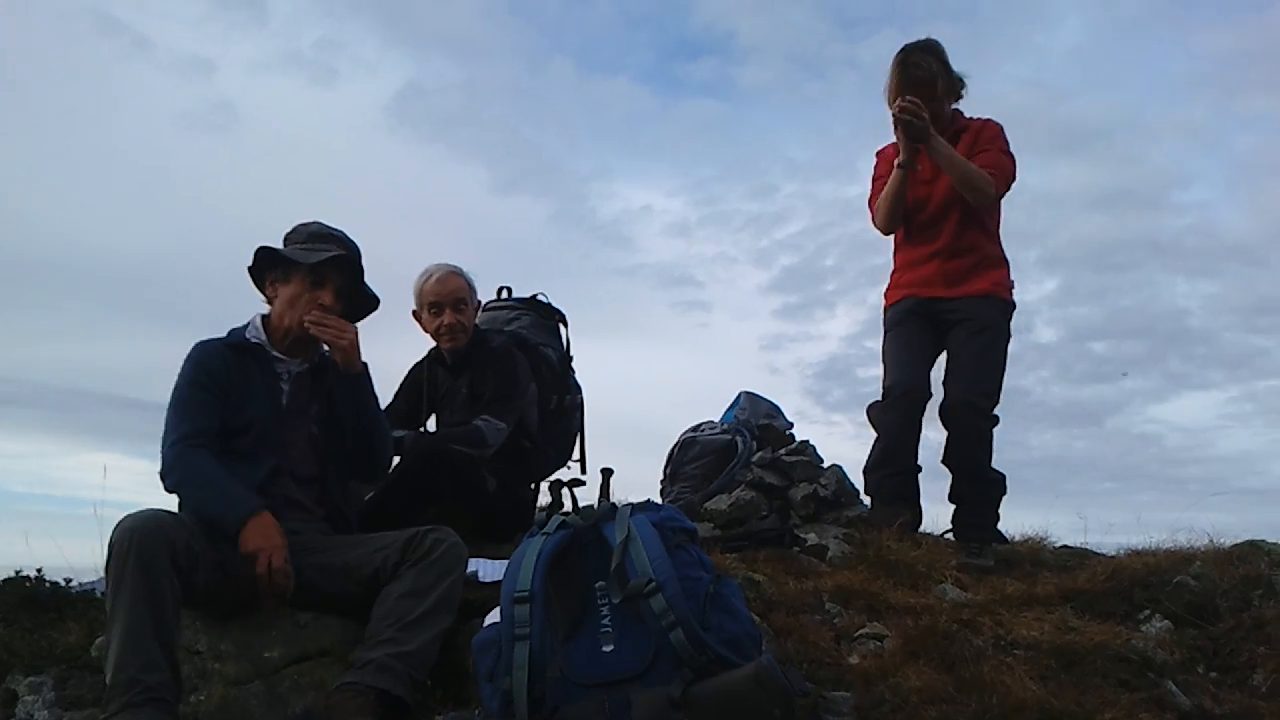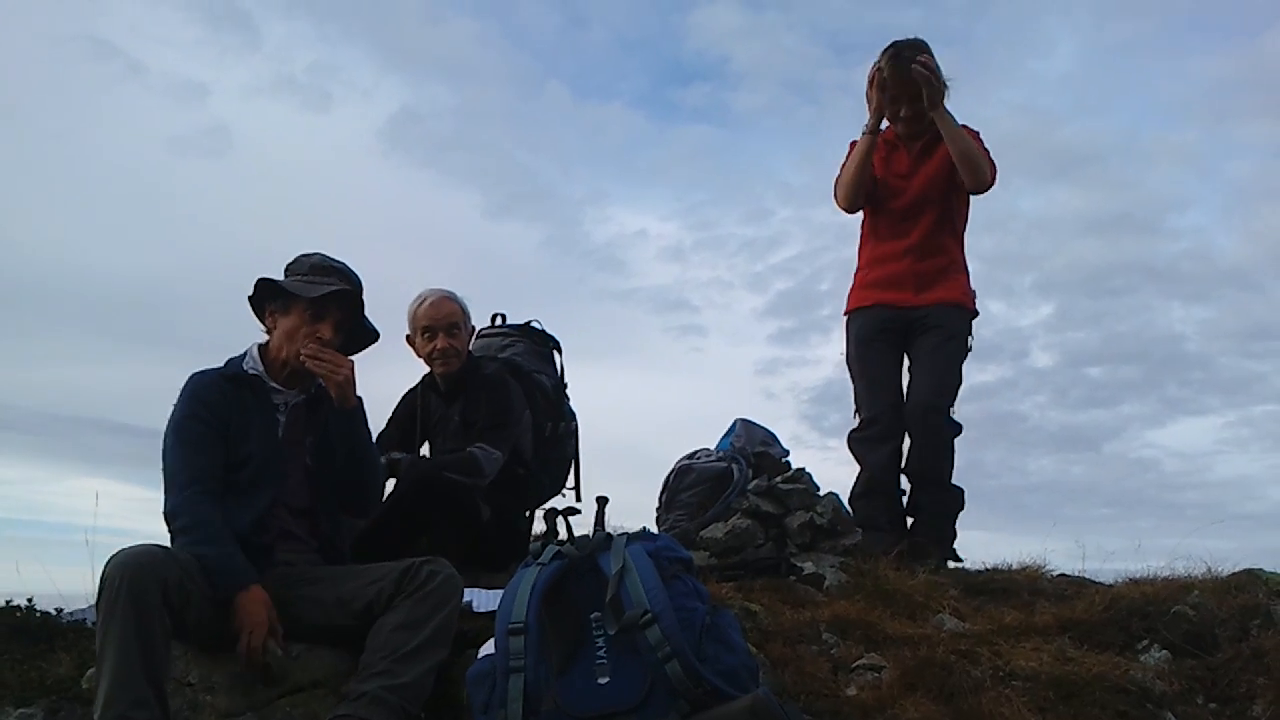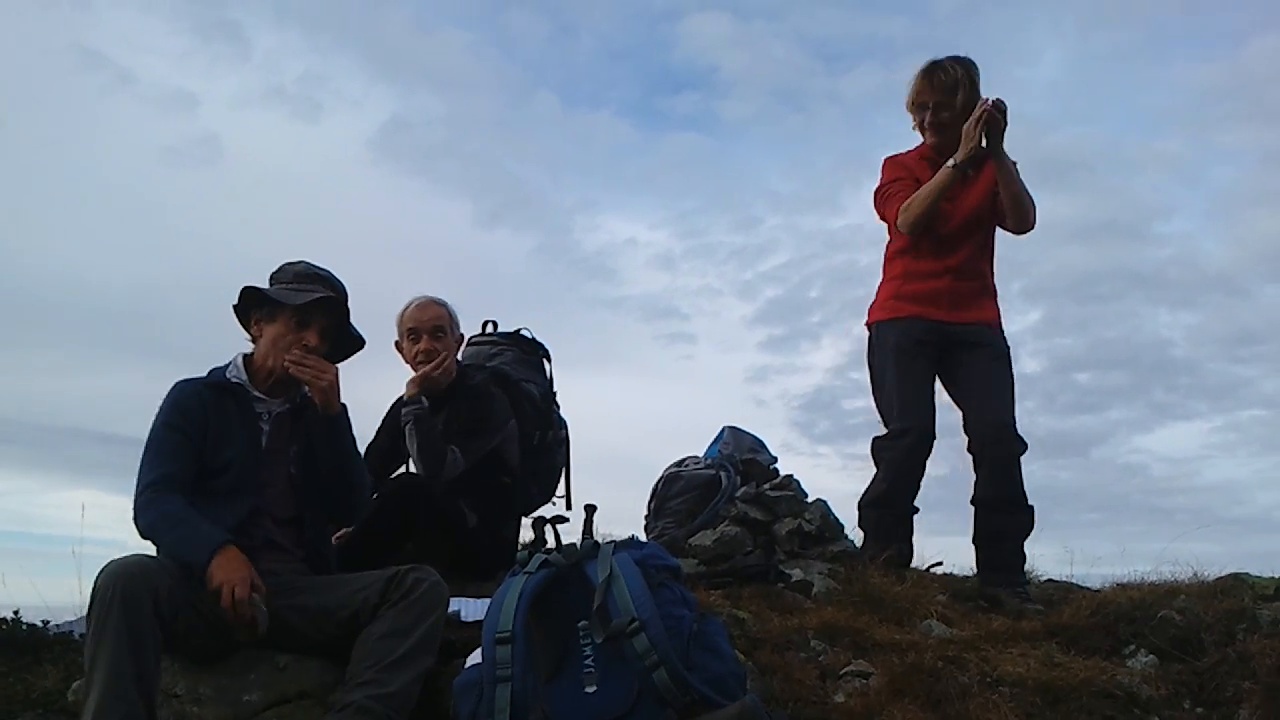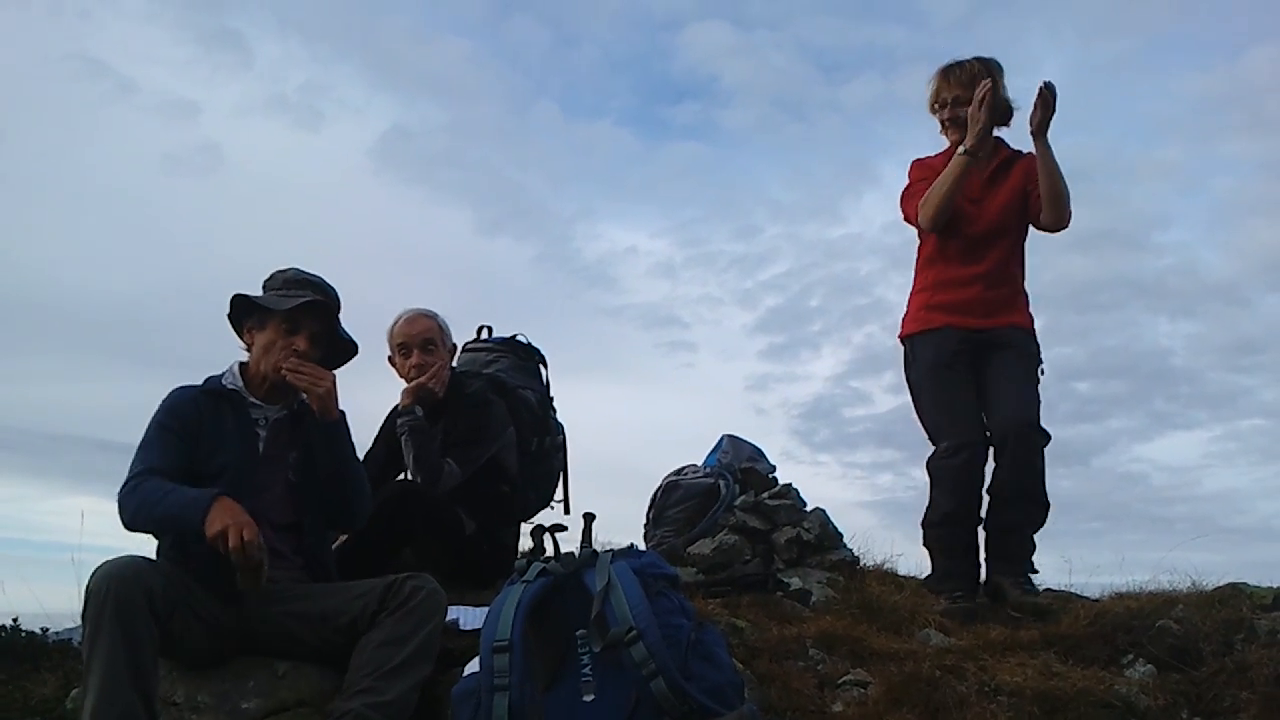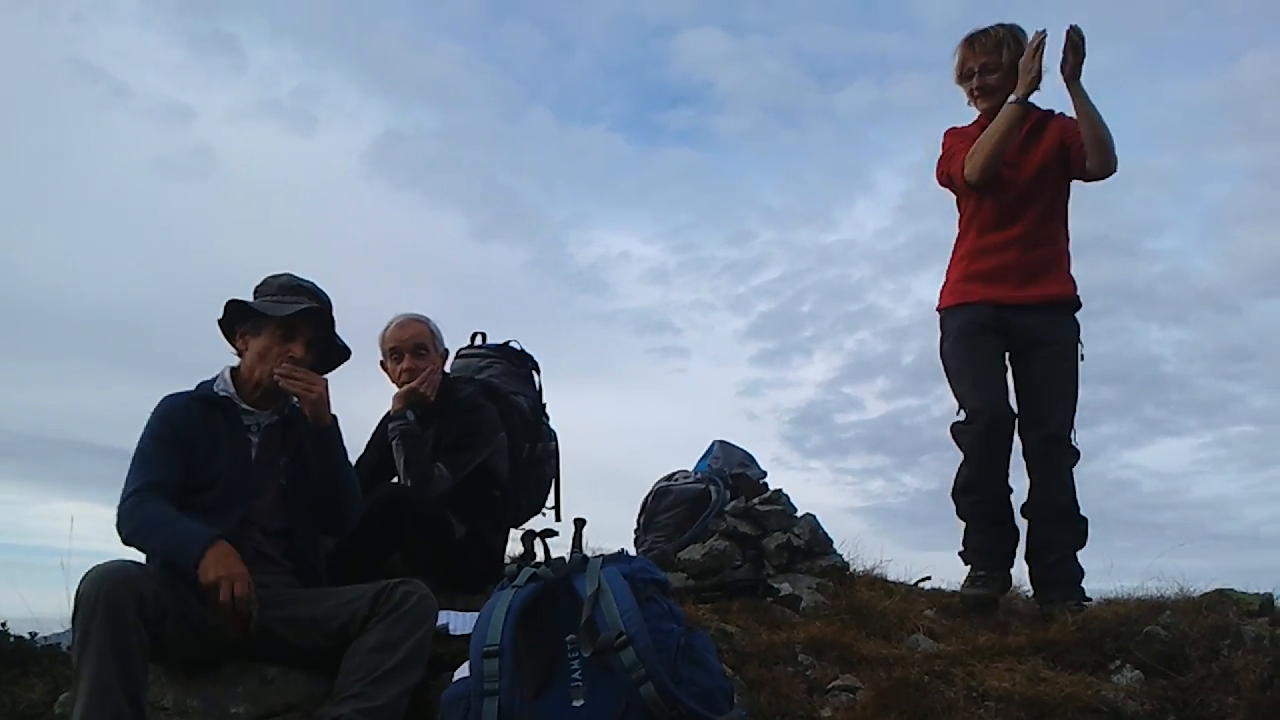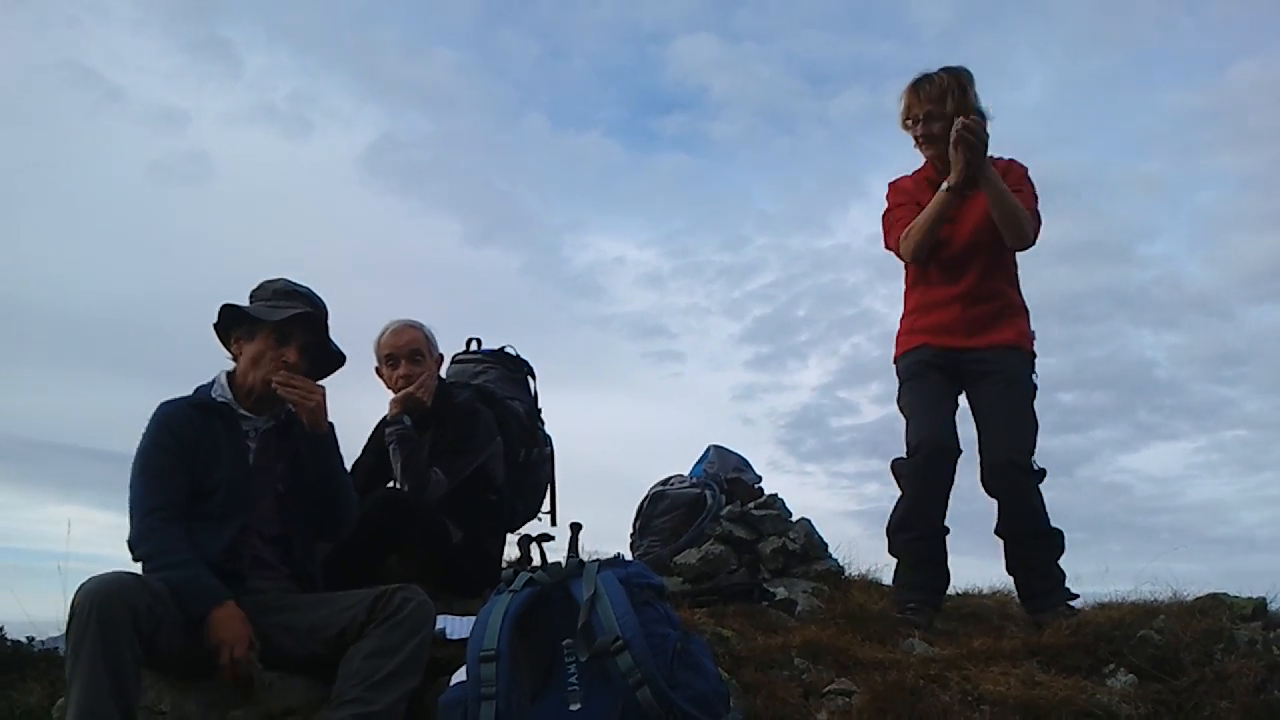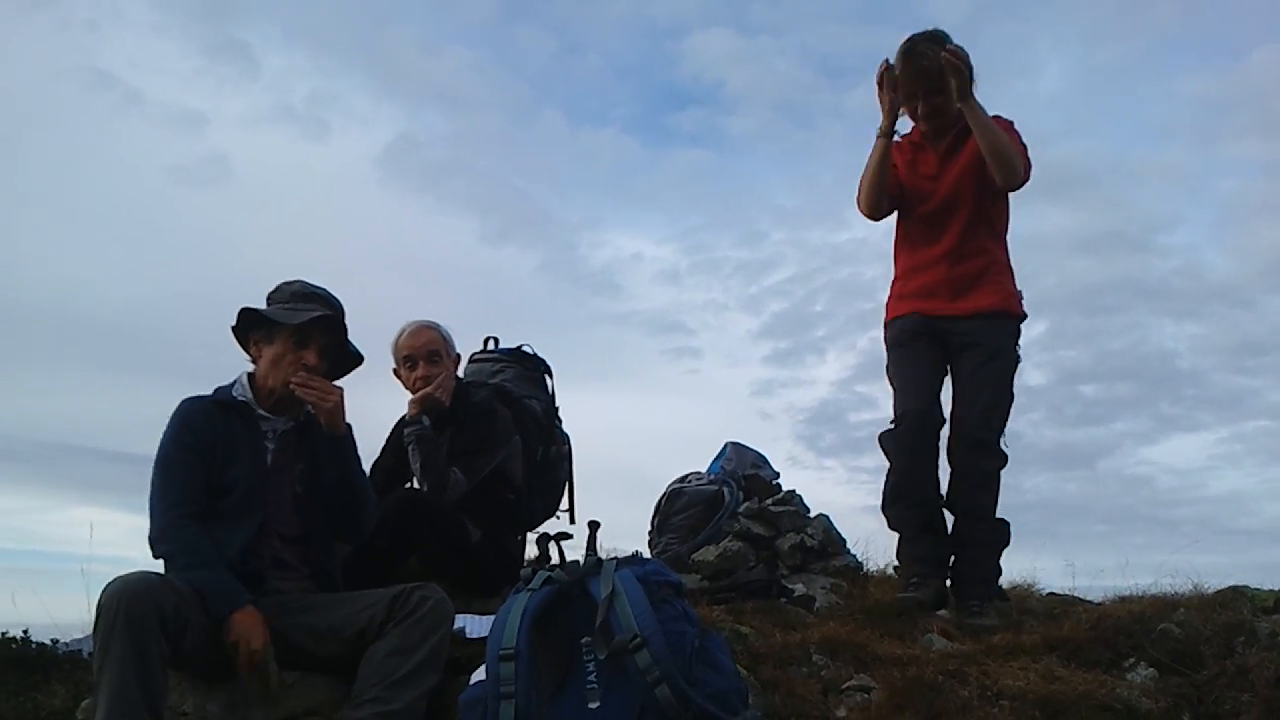
dt=0.5s
person 1, frame 1
left shoulder: (984, 135)
right shoulder: (891, 156)
left elbow: (984, 192)
right elbow: (885, 223)
left wrist: (931, 138)
right wrist: (906, 156)
left hip: (979, 297)
right hip: (911, 299)
left knee: (968, 408)
right knee: (900, 394)
left ankle: (975, 532)
right ankle: (890, 518)
person 1, frame 2
left shoulder: (957, 140)
right shoulder: (867, 150)
left elbow: (980, 180)
right elbow: (847, 200)
left wrist: (937, 112)
right wrist: (873, 124)
left hip: (942, 304)
right hip: (875, 305)
left knee: (929, 411)
right knee: (879, 422)
left ankle: (931, 546)
right ankle: (884, 549)
person 1, frame 3
left shoulder: (994, 170)
right shoulder: (899, 167)
left elbow: (1022, 222)
right elbow: (909, 221)
left wrist: (996, 152)
right wrist: (960, 159)
left hip: (974, 325)
right hip: (903, 320)
left knee: (997, 436)
right knee: (910, 433)
left ankle: (1003, 572)
right ankle: (884, 556)
person 1, frame 4
left shoulder: (1023, 168)
right shoulder: (927, 170)
left elbow: (1056, 219)
right elbow: (930, 219)
left wrist: (1041, 139)
right wrist: (971, 145)
left hip: (1006, 330)
right hip: (936, 330)
left knee: (1020, 430)
right knee: (960, 447)
left ankle: (1010, 567)
right ankle: (954, 581)
person 1, frame 5
left shoulder: (1057, 131)
right shoulder: (960, 140)
left elbow: (1102, 164)
right elbow: (978, 171)
left wrist: (1074, 86)
right wrist: (1022, 94)
left hip: (1047, 305)
right hip: (973, 303)
left knee: (1050, 438)
right knee: (987, 419)
left ankle: (1058, 584)
right ankle: (987, 561)
person 1, frame 6
left shoulder: (1007, 176)
right shoulder: (906, 191)
left elbow: (1023, 235)
right elbow: (909, 248)
left wrist: (981, 166)
right wrist: (951, 181)
left hip: (1000, 345)
right hip: (926, 347)
left knee: (1010, 463)
right knee: (928, 452)
left ankle: (1042, 591)
right ankle: (918, 591)
person 1, frame 7
left shoulder: (992, 134)
right shoulder: (897, 153)
left elbow: (1013, 175)
right elbow: (871, 207)
left wrist: (968, 102)
right wrist: (888, 124)
left hip: (986, 313)
right hip: (914, 314)
left knee: (976, 441)
right knee: (915, 423)
left ankle: (975, 586)
right ankle: (922, 567)
person 2, frame 1
left shoulder: (337, 377)
right shoulder: (214, 359)
left elbow: (372, 467)
right elbow: (182, 458)
left wrist: (352, 371)
right wrist: (249, 518)
left hip: (318, 553)
right hip: (224, 545)
left knee: (440, 547)
right knee: (144, 532)
person 2, frame 2
left shoulder: (332, 407)
right shoulder: (210, 391)
left elbow: (363, 503)
right elbow: (187, 502)
left wrist: (348, 406)
right wrist: (243, 586)
left hip: (311, 585)
right hip: (220, 585)
left knee: (435, 579)
right knee: (137, 569)
person 2, frame 3
left shoulder: (318, 416)
right shoulder: (194, 400)
left elbow: (349, 512)
right elbow: (153, 502)
left wrist: (331, 412)
right wrist: (217, 554)
left hip: (296, 593)
right hip: (203, 588)
left knee: (421, 587)
right knee: (128, 579)
person 2, frame 4
left shoulder: (316, 422)
right shoulder: (191, 407)
left elbow: (351, 518)
right elbow: (139, 497)
left wrist: (330, 420)
right wrist: (210, 505)
left hip: (294, 599)
right hip: (202, 591)
left knee: (419, 594)
right knee: (122, 579)
person 2, frame 5
left shoulder: (307, 428)
right shoulder: (182, 413)
left elbow: (342, 524)
right elbow: (138, 512)
left wrist: (322, 425)
right wrist: (205, 547)
left hip: (285, 605)
right hip: (193, 598)
left knee: (410, 599)
right knee: (112, 584)
person 2, frame 6
left shoulder: (303, 434)
right shoulder: (180, 419)
left elbow: (338, 530)
right elbow: (153, 531)
left wrist: (319, 433)
right wrist: (216, 607)
left hip: (283, 610)
right hip: (192, 609)
left knee: (407, 605)
right knee: (108, 597)
person 2, frame 7
left shoulder: (321, 435)
right shoulder: (200, 418)
left elbow: (356, 530)
right elbow: (172, 528)
left wrist: (337, 433)
right wrist: (235, 608)
left hip: (302, 611)
right hip: (212, 609)
left knee: (426, 605)
right knee: (134, 595)
person 3, frame 1
left shoulder: (503, 359)
right shoulder: (428, 369)
left elbow: (484, 438)
left wrist: (397, 439)
left hip: (503, 505)
right hip: (452, 499)
left knee: (430, 454)
person 3, frame 2
left shoulder: (497, 386)
right shoulder: (421, 396)
left elbow: (479, 469)
left wrist: (390, 460)
left hip: (497, 533)
right hip: (446, 527)
left knee: (423, 481)
person 3, frame 3
left shoulder: (484, 397)
right shoulder: (409, 405)
left elbow: (434, 473)
right elbow: (368, 474)
left wrist: (416, 399)
left hip: (485, 542)
right hip: (433, 536)
left knee: (405, 489)
person 3, frame 4
left shoulder: (481, 405)
right shoulder: (406, 413)
left elbow: (432, 483)
left wrist: (411, 412)
left hip: (482, 552)
right hip: (432, 543)
left knee: (404, 496)
person 3, frame 5
left shoulder: (472, 409)
right shoulder: (399, 418)
left elbow: (423, 488)
left wrist: (402, 417)
left hip: (471, 557)
right hip: (421, 548)
left knee: (394, 499)
person 3, frame 6
left shoulder: (468, 414)
right shoulder: (395, 423)
left elbow: (421, 493)
right elbow: (353, 495)
left wrist: (400, 422)
left hip: (469, 560)
right hip: (419, 552)
left knee: (390, 503)
person 3, frame 7
left shoulder: (486, 412)
right shoulder: (412, 423)
left elbow: (441, 493)
right elbow: (373, 496)
left wrist: (418, 423)
left hip: (489, 559)
right hip: (439, 551)
left knee: (409, 504)
